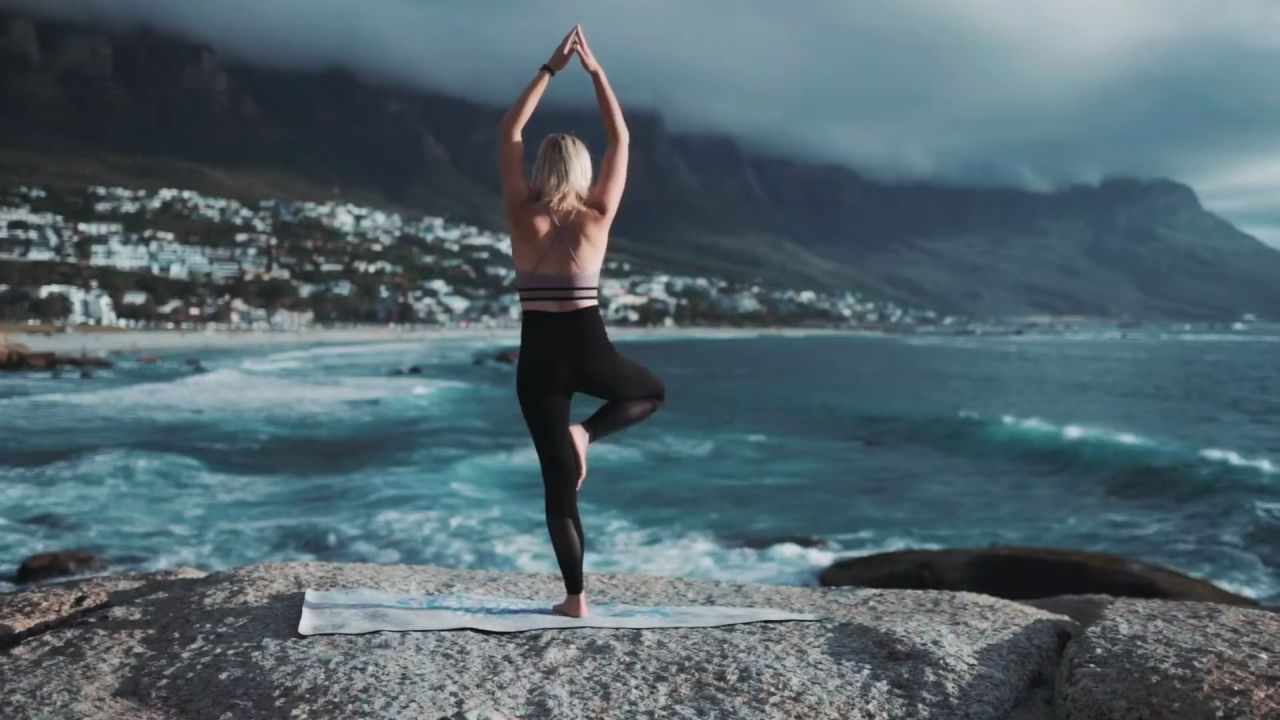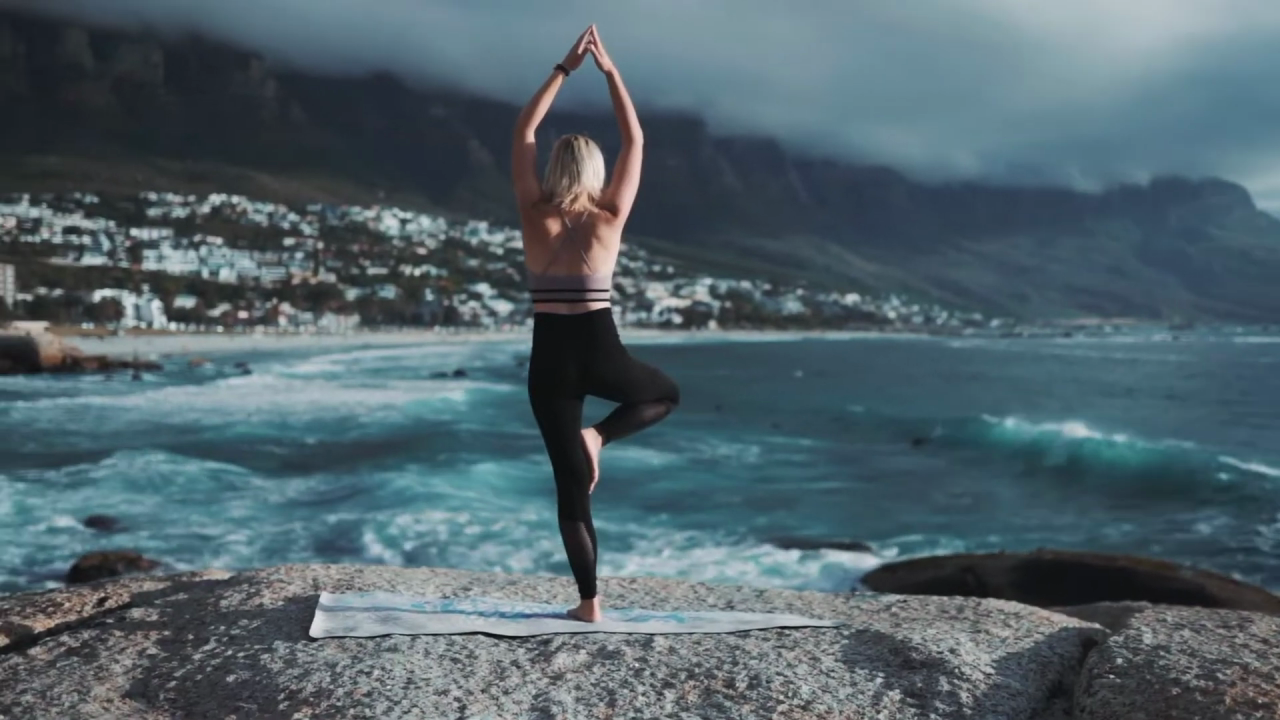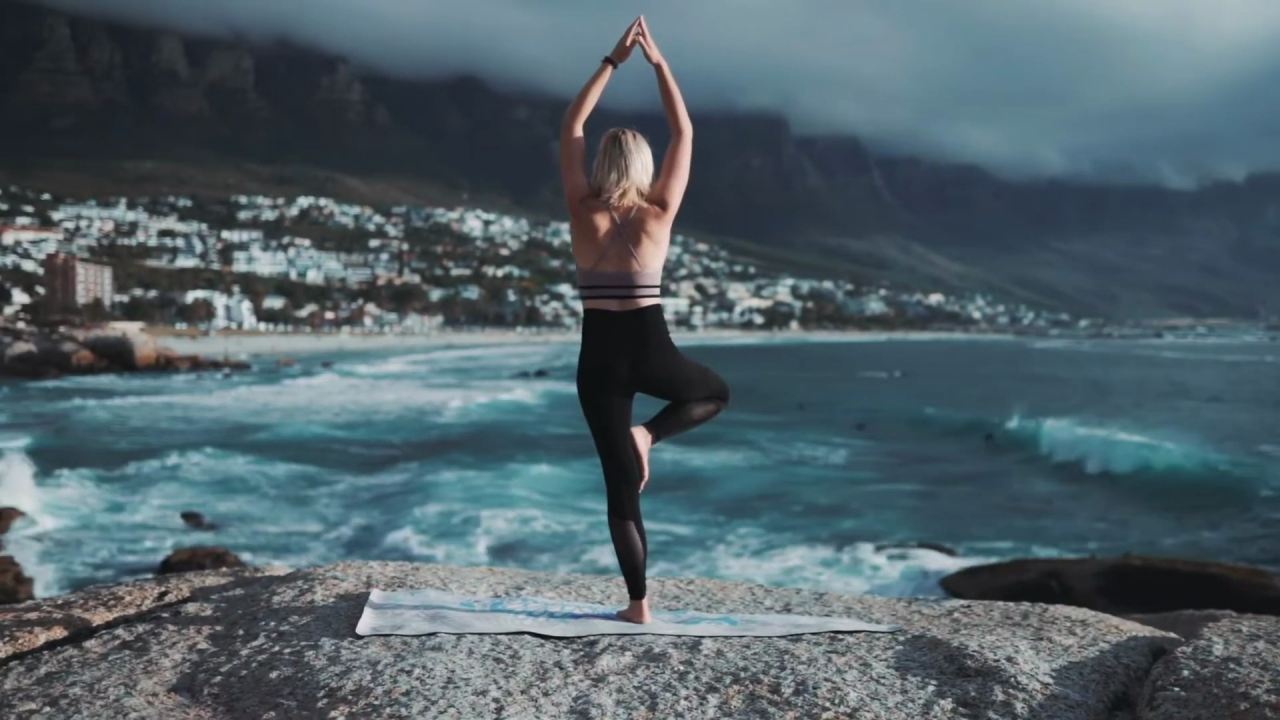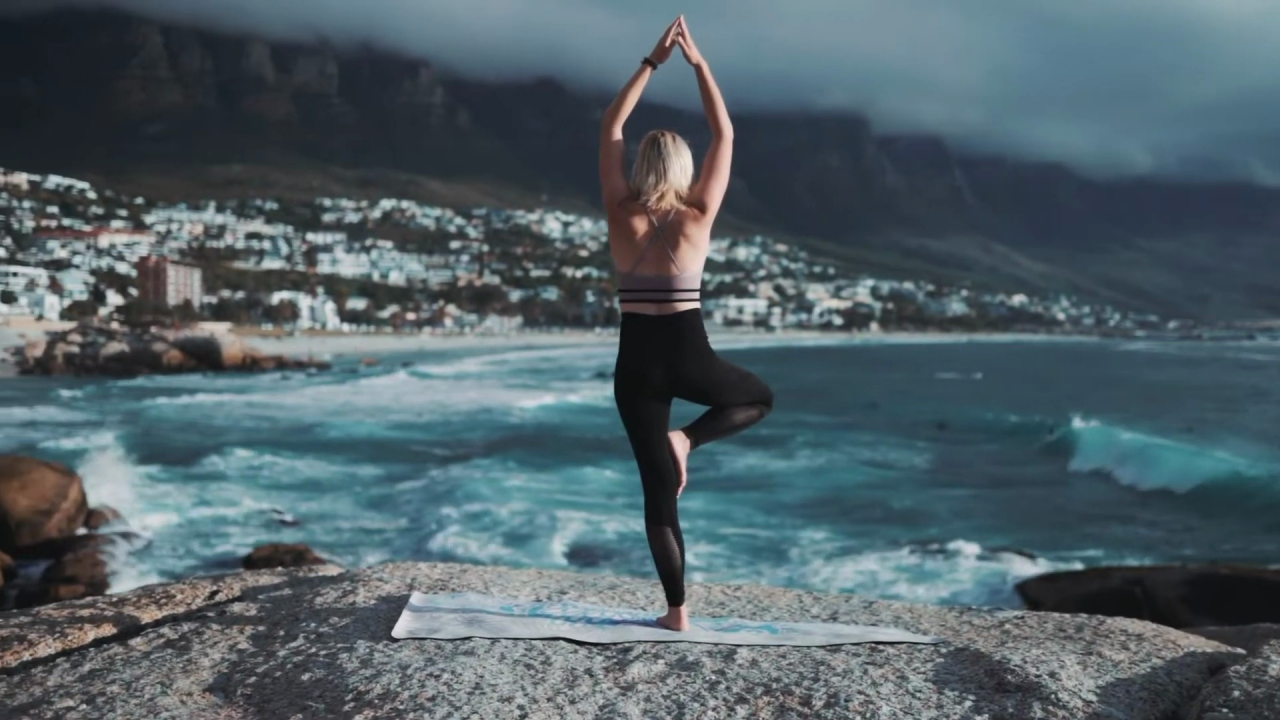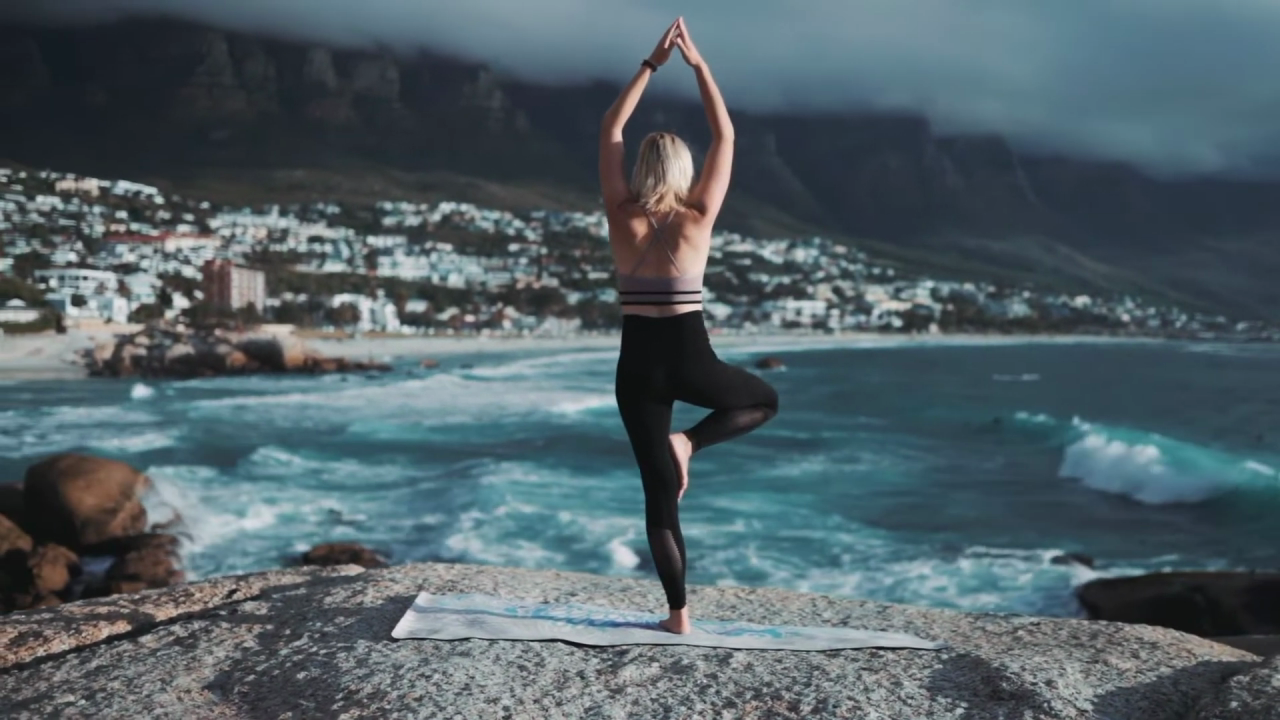
dt=1s
person 1, frame 1
left shoulder: (522, 216)
right shoulder: (598, 218)
left elbow: (510, 132)
right elbow: (621, 139)
left wrist: (550, 68)
right wrist: (595, 69)
left hip: (539, 357)
right hip: (589, 351)
left knee: (559, 484)
right knee: (652, 391)
left ankle: (576, 599)
right ankle: (586, 433)
person 1, frame 2
left shoulder: (534, 216)
right shoulder: (609, 218)
left elbow: (523, 133)
right elbow: (635, 139)
left wrist: (564, 68)
right wrist: (608, 68)
left hip: (550, 361)
right hip: (600, 354)
left knee: (570, 487)
right knee: (666, 393)
left ankle: (589, 604)
right ankle: (599, 436)
person 1, frame 3
left shoulder: (583, 213)
right shoulder: (659, 213)
left elbow: (571, 127)
right elbow: (684, 132)
left wrist: (613, 60)
right wrist: (656, 61)
left hip: (599, 358)
right hip: (650, 352)
left knee: (621, 487)
right knee: (716, 391)
left ankle: (638, 605)
right ankle: (649, 433)
person 1, frame 4
left shoulder: (621, 216)
right shoulder: (698, 217)
left elbow: (610, 129)
right elbow: (724, 134)
left wrist: (652, 61)
right wrist: (697, 61)
left hip: (636, 362)
right hip: (688, 357)
left knee: (658, 492)
right knee: (759, 397)
left ankle: (676, 612)
right ankle: (687, 438)
person 1, frame 5
left shoulder: (621, 218)
right shoulder: (698, 219)
left elbow: (610, 131)
right elbow: (725, 135)
left wrist: (650, 64)
right wrist: (696, 63)
left hip: (638, 364)
right hip: (689, 359)
left knee: (659, 495)
right knee: (764, 400)
left ankle: (678, 616)
right ankle: (689, 442)
